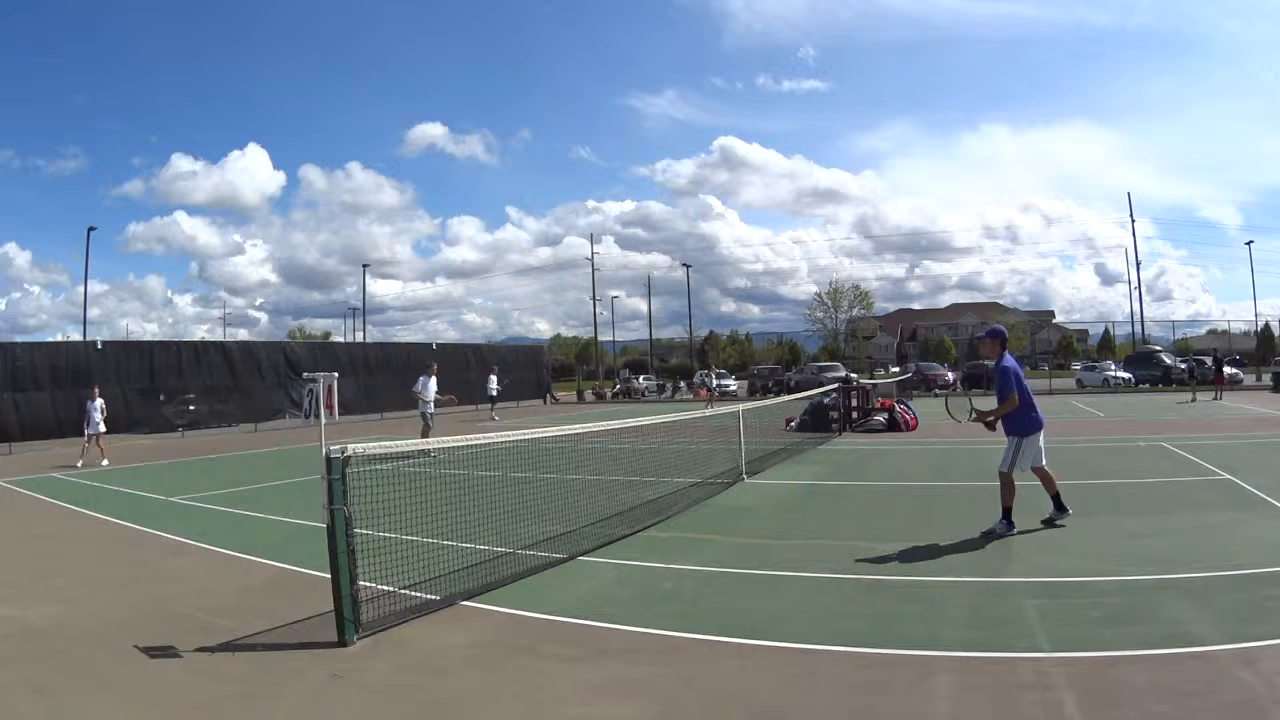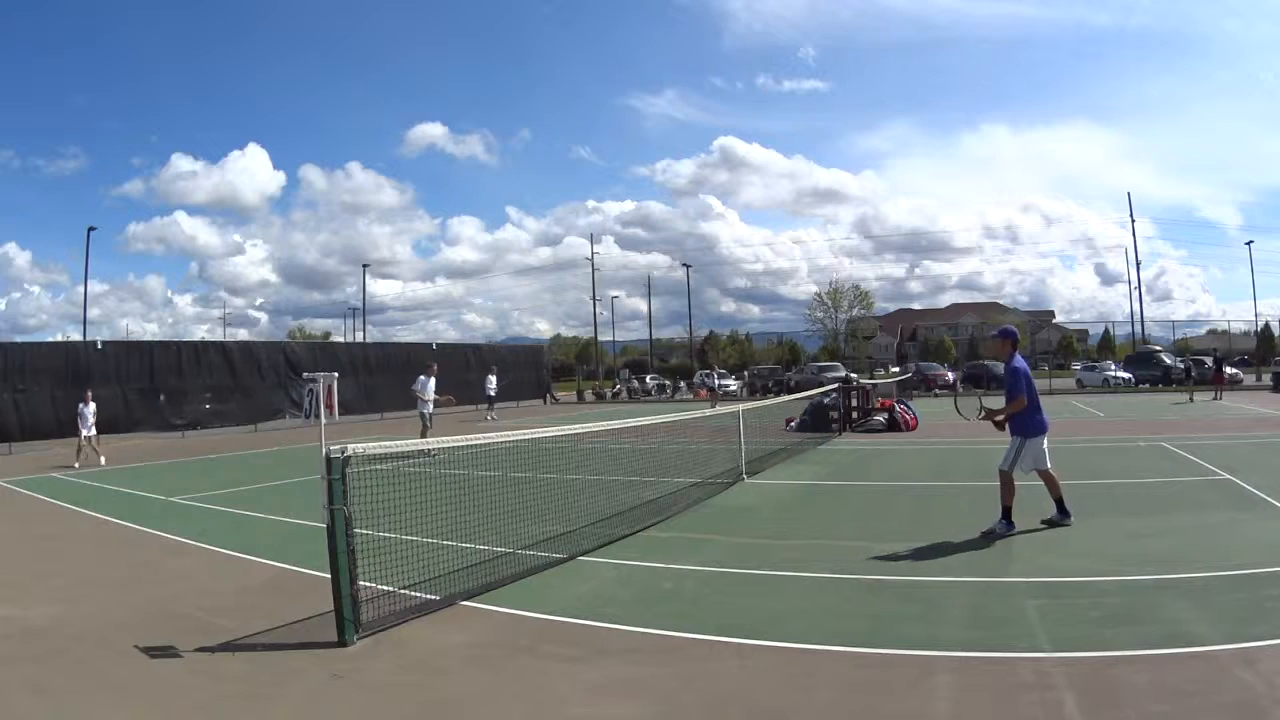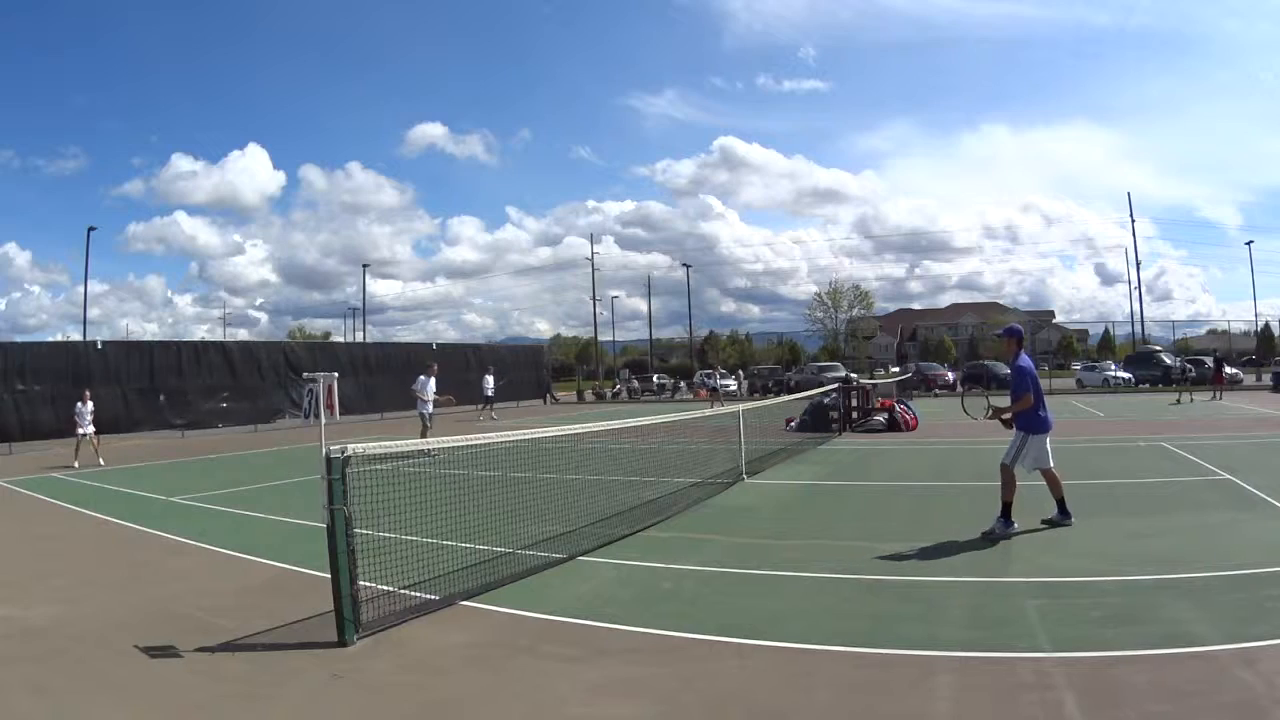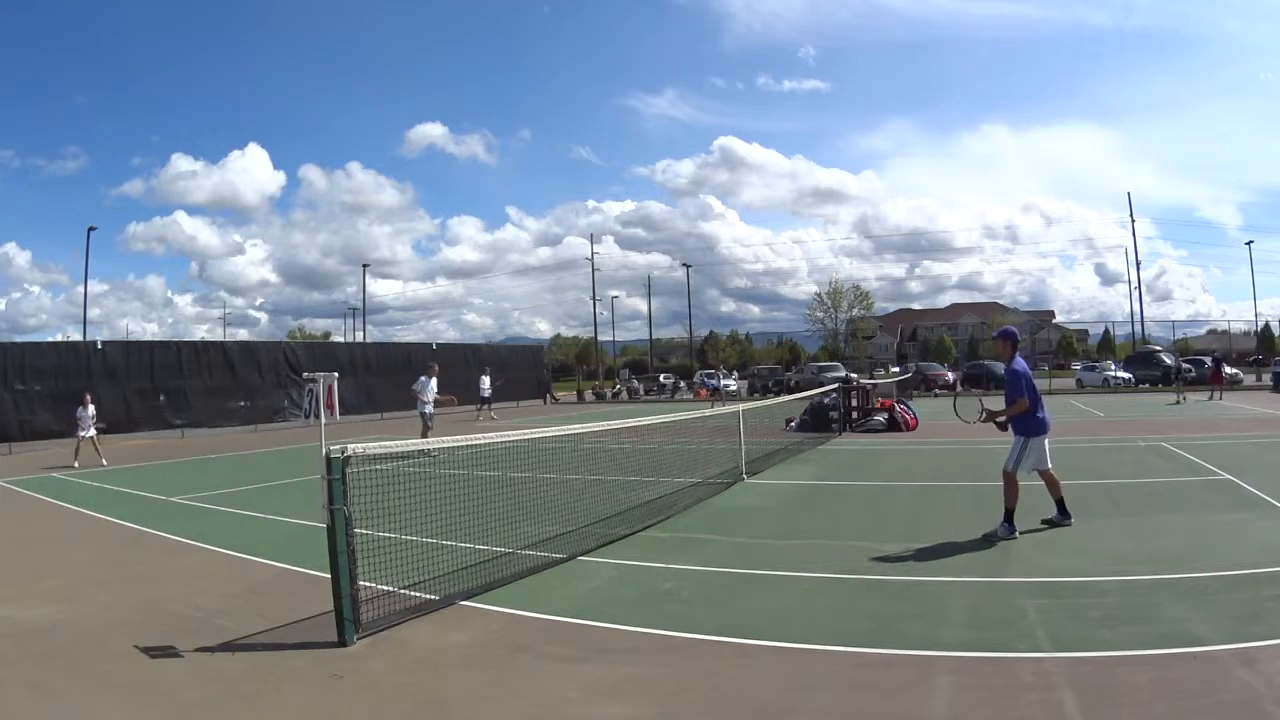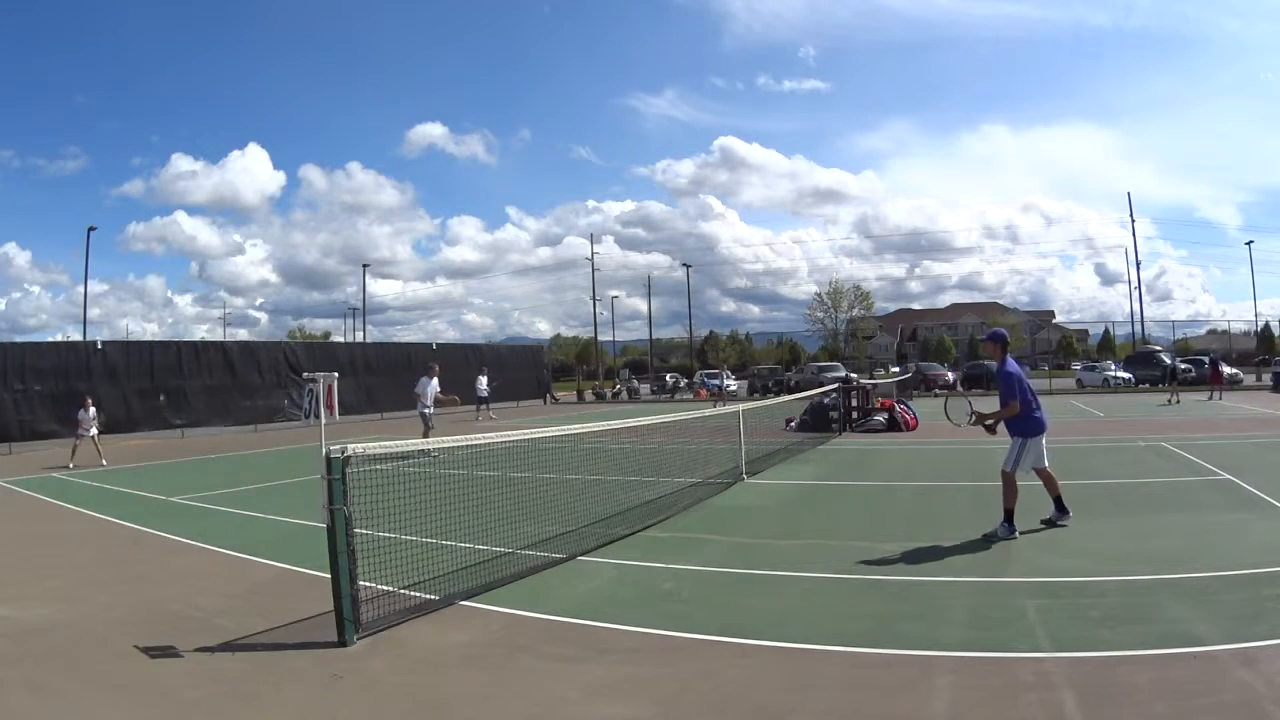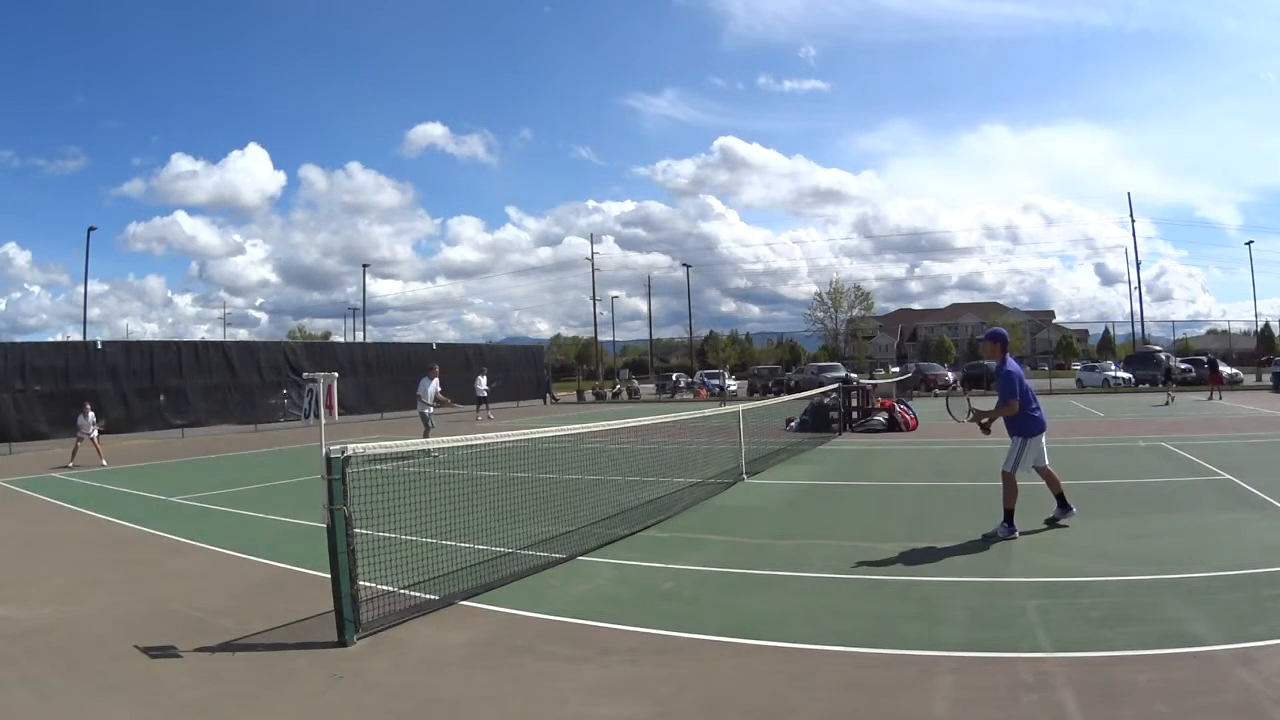
dt=0.2s
person 1, frame 1
left shoulder: (1004, 368)
right shoulder: (1006, 363)
left elbow: (1013, 402)
left wrist: (987, 415)
right wrist: (994, 419)
left hip: (1023, 429)
right hip: (1031, 424)
left knee: (1005, 473)
right knee: (1039, 468)
left ankle: (1007, 523)
right ankle: (1060, 508)
person 1, frame 2
left shoulder: (1014, 368)
right shoulder: (1016, 364)
left elbow: (1021, 402)
left wrist: (996, 413)
right wrist: (1004, 419)
left hip: (1027, 430)
right hip: (1036, 426)
left knee: (1005, 472)
right knee: (1044, 470)
left ankle: (1006, 522)
right ankle: (1063, 513)
person 1, frame 3
left shoulder: (1020, 366)
right shoulder: (1021, 362)
left elbow: (1027, 400)
left wrist: (1002, 411)
right wrist: (1011, 417)
left hip: (1031, 428)
right hip: (1038, 425)
left knee: (1006, 467)
right knee: (1046, 469)
left ankle: (1005, 520)
right ankle: (1063, 514)
person 1, frame 4
left shoulder: (1015, 370)
right shoulder: (1016, 365)
left elbow: (1022, 404)
left wrist: (997, 415)
right wrist: (1005, 419)
left hip: (1029, 430)
right hip: (1037, 426)
left knee: (1009, 473)
right knee: (1044, 470)
left ankle: (1008, 525)
right ankle: (1063, 513)
person 1, frame 5
left shoulder: (1007, 372)
right shoulder: (1005, 367)
left elbow: (1014, 408)
right elbow: (1010, 404)
left wrist: (987, 417)
right wrist: (994, 421)
left hip: (1027, 429)
right hip: (1033, 425)
left knee: (1007, 473)
right knee: (1041, 469)
left ankle: (1008, 526)
right ankle: (1061, 510)
person 1, frame 6
left shoulder: (1008, 372)
right shoulder: (1003, 368)
left elbow: (1013, 407)
right elbow: (1003, 401)
left wrist: (984, 415)
right wrist: (989, 421)
left hip: (1027, 429)
right hip: (1033, 425)
left knee: (1007, 474)
right knee: (1042, 468)
left ankle: (1008, 526)
right ankle: (1063, 507)
